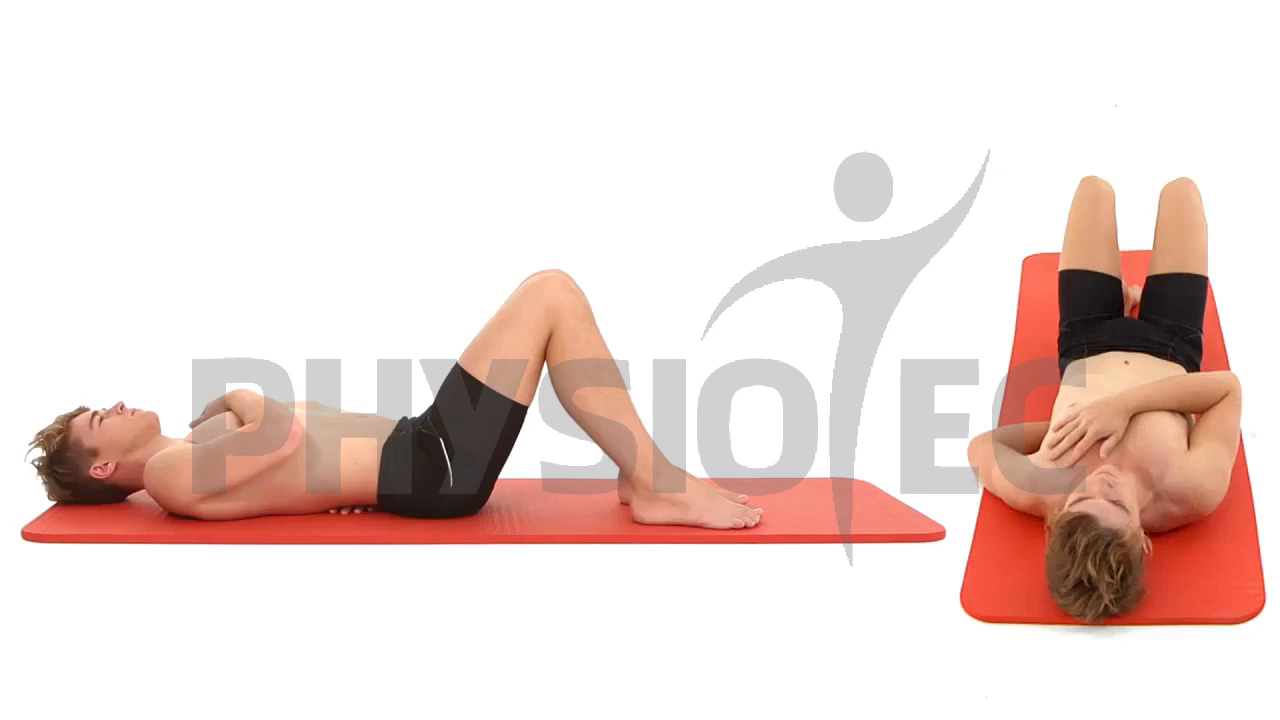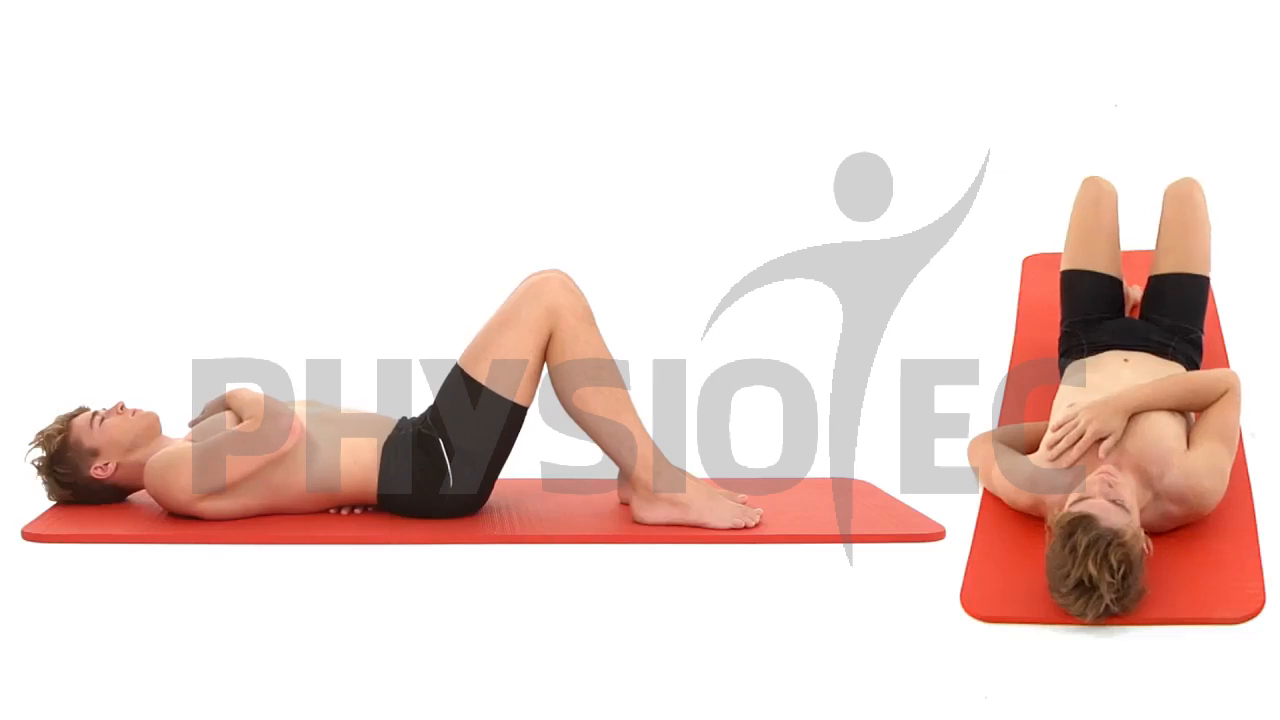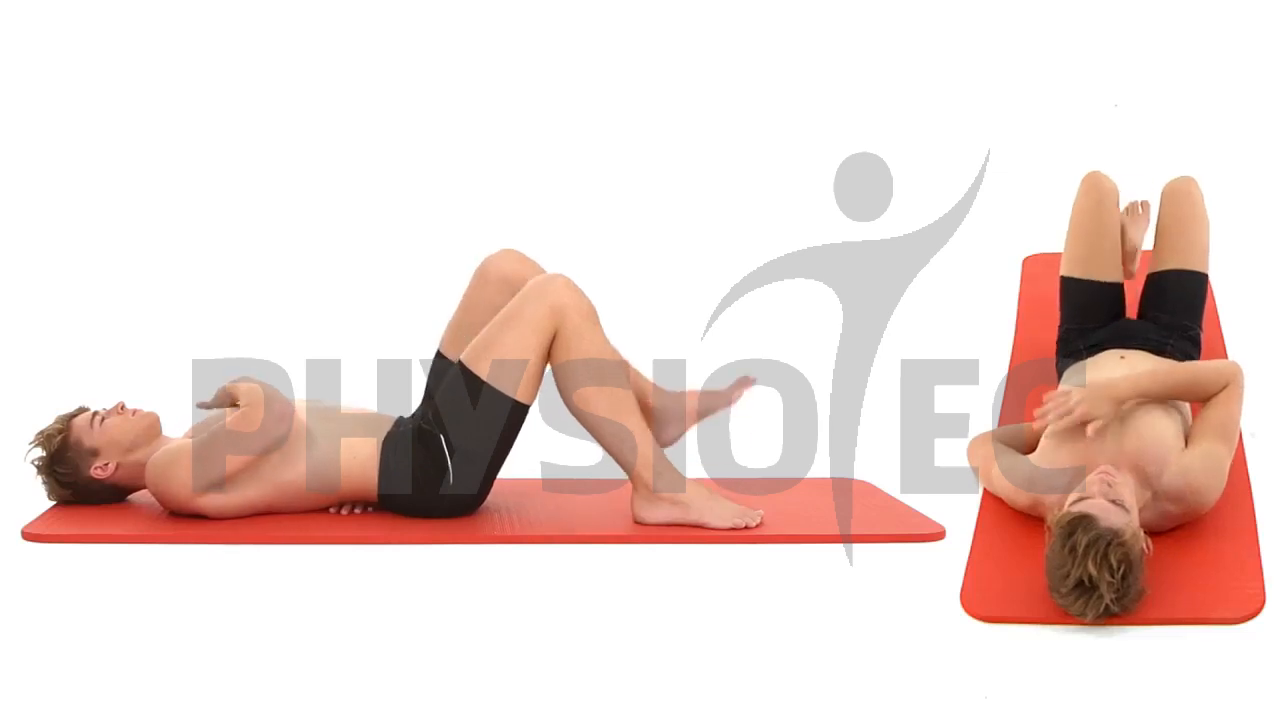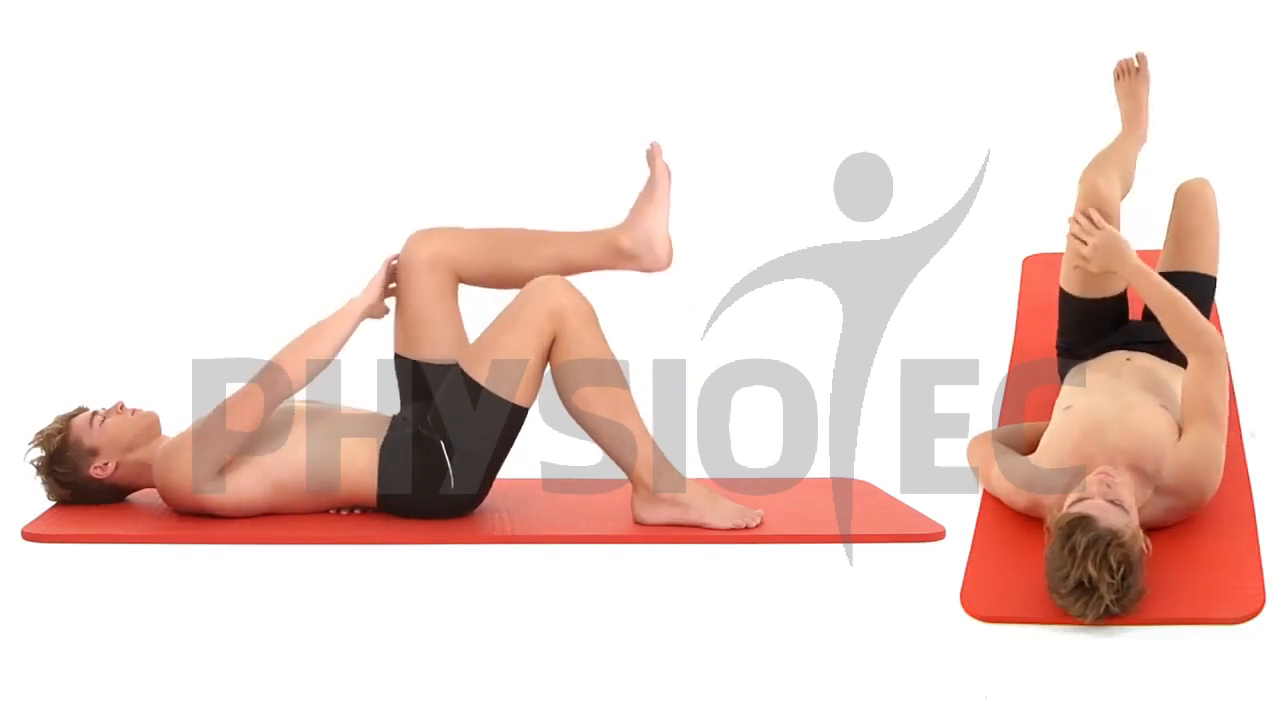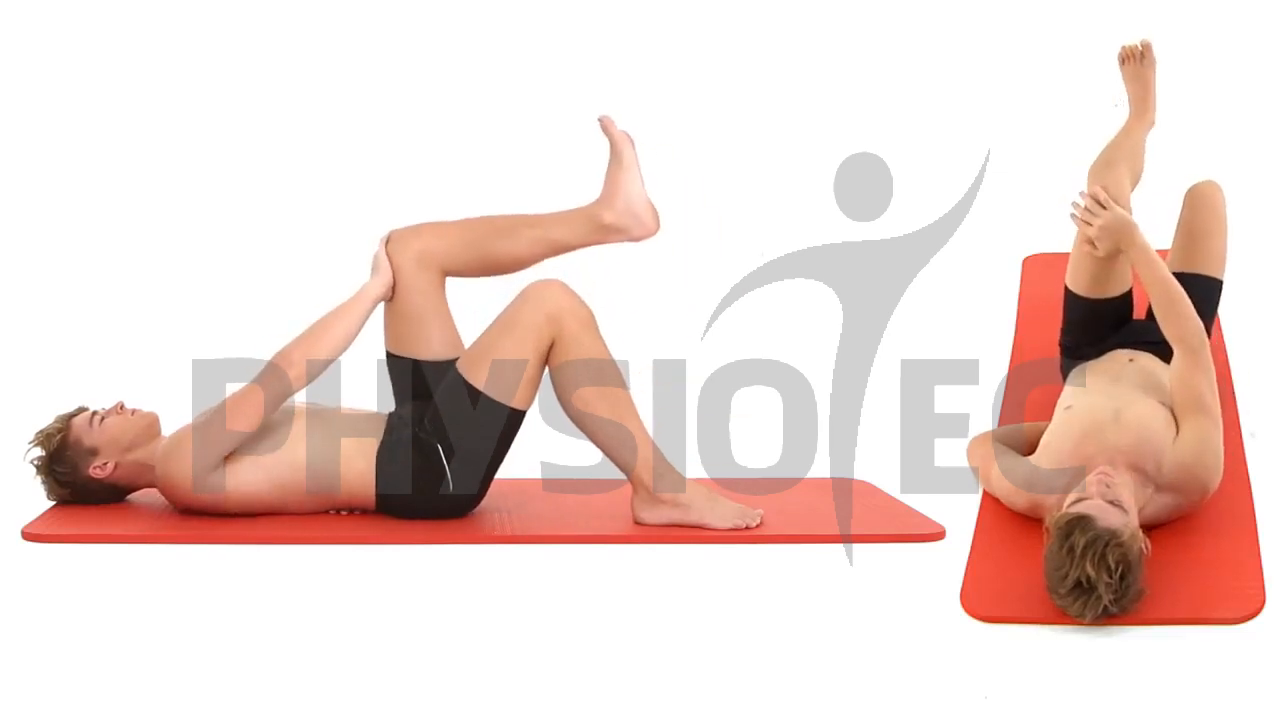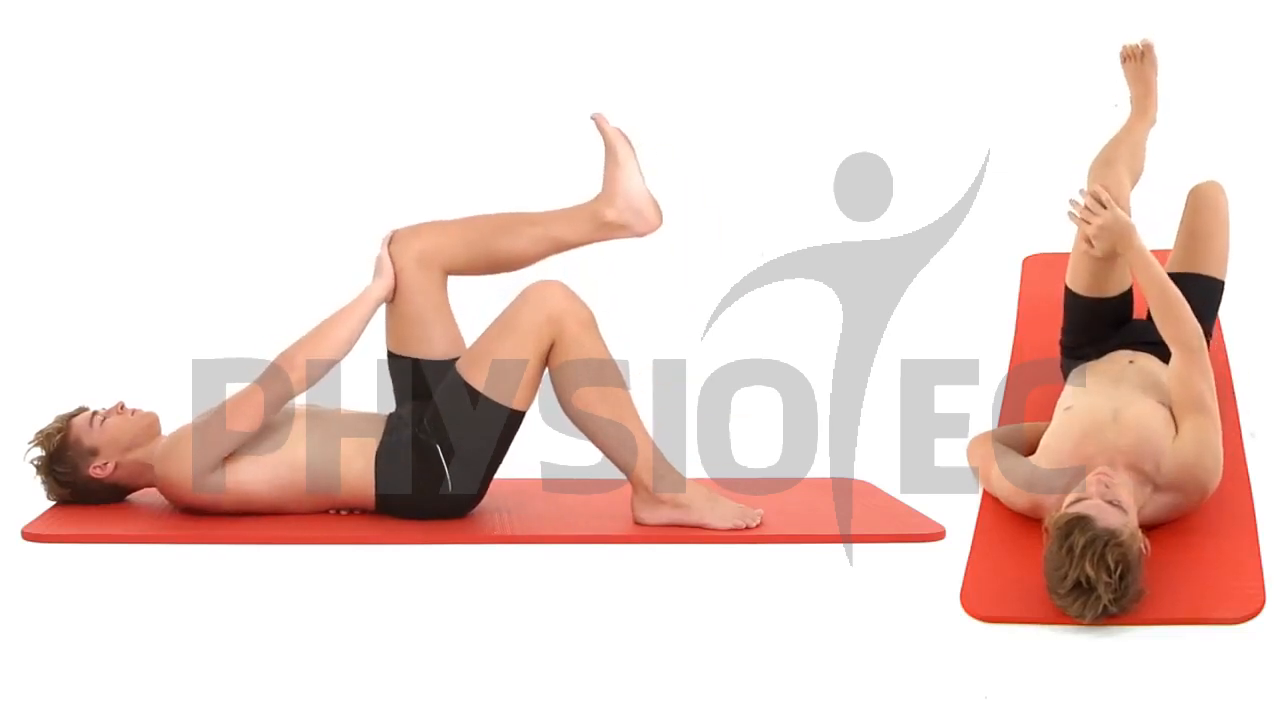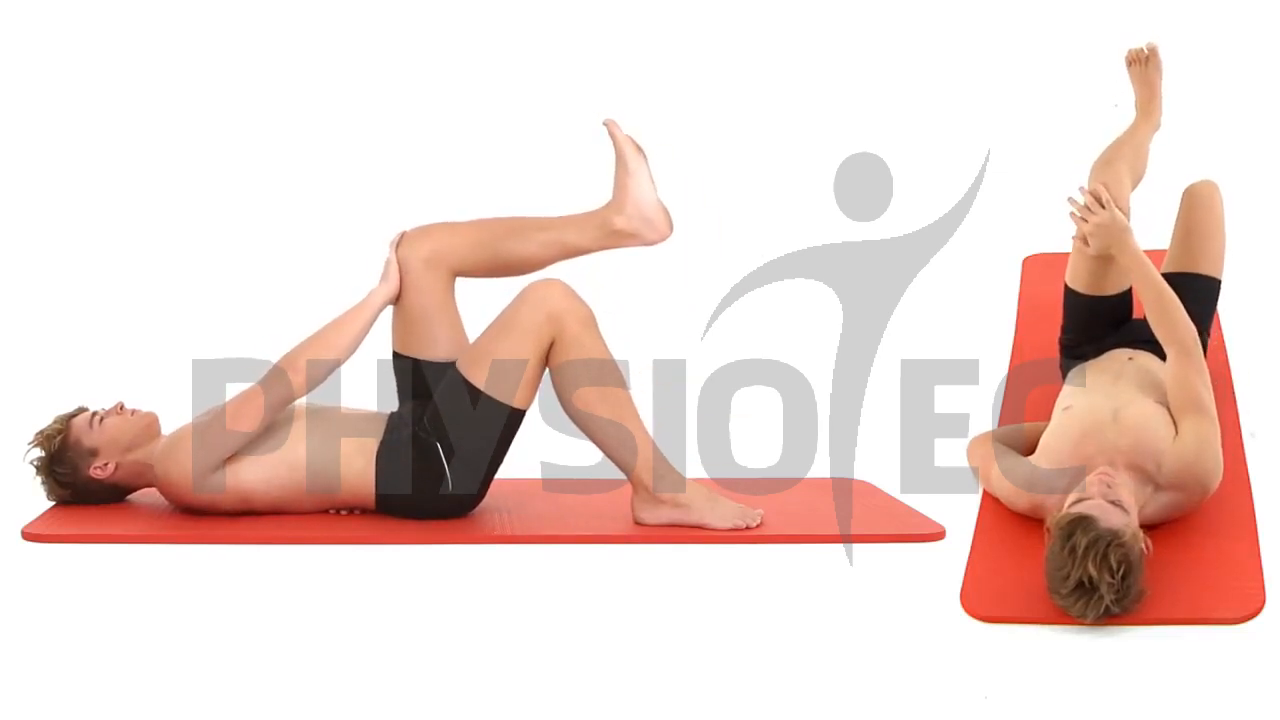
dt=0.7s
person 1, frame 1
left shoulder: (196, 446)
right shoulder: (172, 474)
right elbow: (287, 435)
right wrist: (242, 402)
left hip: (420, 445)
right hip: (434, 469)
left knee: (546, 290)
right knee: (553, 295)
left ankle: (644, 473)
right ankle: (661, 490)
person 1, frame 2
left shoulder: (196, 447)
right shoulder: (172, 474)
right elbow: (285, 431)
right wrist: (242, 398)
left hip: (421, 444)
right hip: (434, 471)
left knee: (547, 291)
right knee: (552, 296)
left ankle: (643, 472)
right ankle: (660, 489)
person 1, frame 3
left shoulder: (198, 449)
right shoulder: (174, 474)
right elbow: (275, 421)
right wrist: (241, 386)
left hip: (420, 440)
right hip: (435, 467)
left knee: (506, 269)
right knee: (555, 296)
left ankle: (655, 409)
right ankle: (661, 489)
person 1, frame 4
left shoulder: (199, 452)
right shoulder: (181, 472)
right elbow: (272, 388)
right wrist: (358, 306)
left hip: (419, 436)
right hip: (436, 468)
left knee: (429, 251)
right knee: (553, 299)
left ankle: (627, 243)
right ankle: (662, 491)
person 1, frame 5
left shoulder: (199, 449)
right shoulder: (182, 469)
right elbow: (273, 384)
right wrist: (370, 293)
left hip: (418, 432)
right hip: (432, 466)
left knee: (409, 247)
right knee: (552, 304)
left ankle: (607, 218)
right ankle: (662, 491)
person 1, frame 6
left shoulder: (194, 451)
right shoulder: (181, 468)
right elbow: (276, 386)
right wrist: (373, 296)
left hip: (418, 432)
right hip: (431, 466)
left knee: (413, 247)
right knee: (552, 306)
left ankle: (607, 213)
right ankle: (662, 492)
person 1, frame 7
left shoulder: (196, 451)
right shoulder: (180, 469)
right elbow: (278, 388)
right wrist: (378, 298)
left hip: (419, 433)
right hip: (431, 466)
left knee: (421, 248)
right knee: (552, 305)
left ankle: (617, 221)
right ankle: (662, 490)
person 2, frame 1
left shoulder: (1035, 492)
right shoulder: (1190, 496)
left elbow: (980, 444)
right elbow: (1227, 386)
left wrist: (1060, 425)
right wrist: (1126, 405)
left hip: (1088, 350)
right hip: (1166, 351)
left knee: (1095, 188)
right knee: (1179, 189)
left ankle: (1125, 296)
right ankle: (1131, 298)
person 2, frame 2
left shoulder: (1034, 493)
right shoulder: (1190, 495)
left elbow: (980, 444)
right elbow: (1227, 383)
left wrist: (1059, 425)
right wrist: (1127, 406)
left hip: (1088, 349)
right hip: (1169, 350)
left knee: (1097, 188)
right knee: (1184, 189)
left ankle: (1124, 300)
right ankle: (1134, 300)
person 2, frame 3
left shoulder: (1035, 494)
right shoulder: (1187, 496)
left elbow: (980, 446)
right elbow: (1230, 376)
left wrist: (1055, 429)
right wrist: (1121, 391)
left hip: (1089, 349)
right hip: (1165, 348)
left knee: (1098, 184)
right knee: (1181, 188)
left ankle: (1126, 252)
right ankle: (1129, 250)
person 2, frame 4
left shoulder: (1032, 496)
right shoulder: (1187, 489)
left elbow: (979, 444)
right elbow: (1210, 352)
left wrist: (1052, 425)
right wrist: (1128, 265)
left hip: (1088, 360)
right hip: (1164, 361)
left knee: (1095, 190)
right knee: (1195, 190)
left ankle: (1135, 129)
person 2, frame 5
left shoulder: (1033, 495)
right shoulder: (1187, 485)
left elbow: (979, 444)
right elbow: (1191, 347)
left wrist: (1057, 426)
right wrist: (1134, 243)
left hip: (1090, 361)
right hip: (1162, 361)
left knee: (1107, 190)
right knee: (1204, 194)
left ankle: (1142, 114)
person 2, frame 6
left shoulder: (1033, 496)
right shoulder: (1188, 484)
left elbow: (979, 444)
right elbow: (1189, 348)
left wrist: (1060, 424)
right wrist: (1131, 246)
left hip: (1090, 358)
right hip: (1161, 359)
left knee: (1105, 190)
right knee: (1207, 194)
left ankle: (1144, 113)
person 2, frame 7
left shoulder: (1034, 497)
right shoulder: (1189, 483)
left elbow: (980, 444)
right elbow: (1184, 350)
left wrist: (1061, 426)
right wrist: (1125, 247)
left hip: (1089, 357)
right hip: (1160, 358)
left knee: (1106, 186)
right knee: (1202, 192)
left ankle: (1147, 116)
